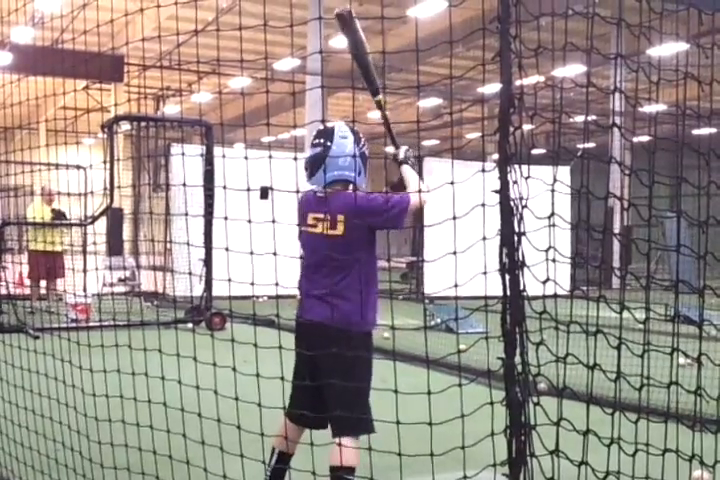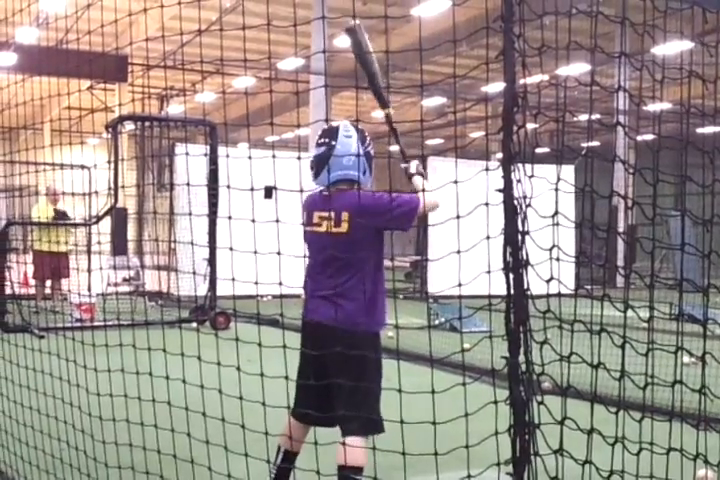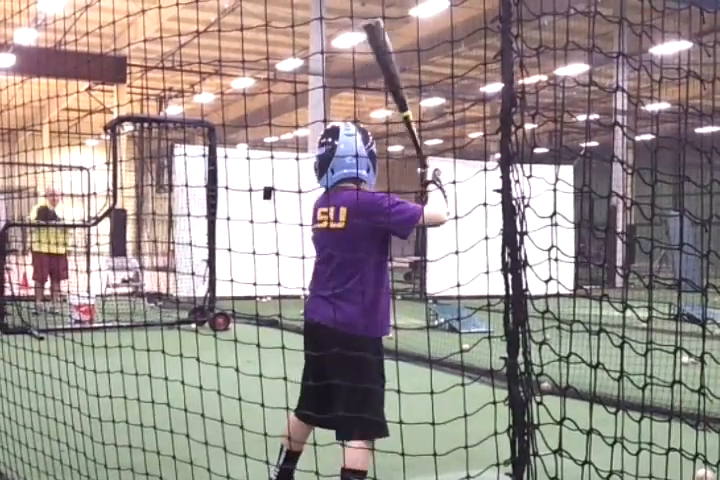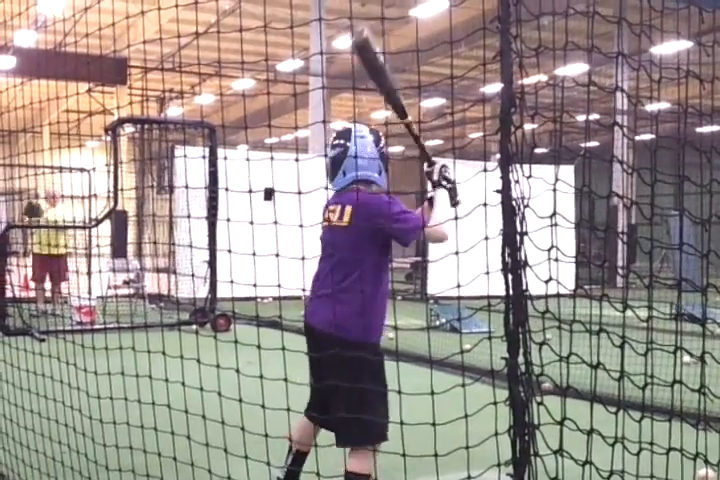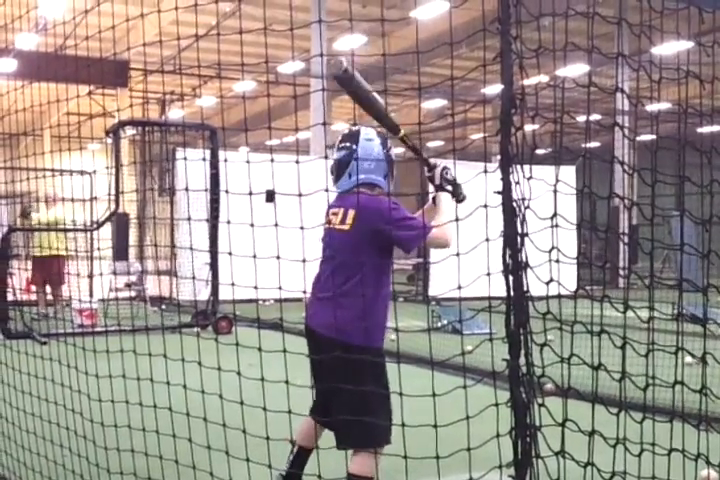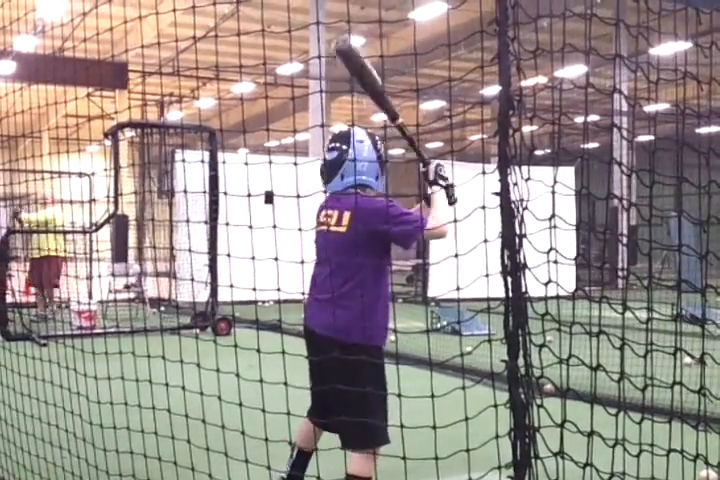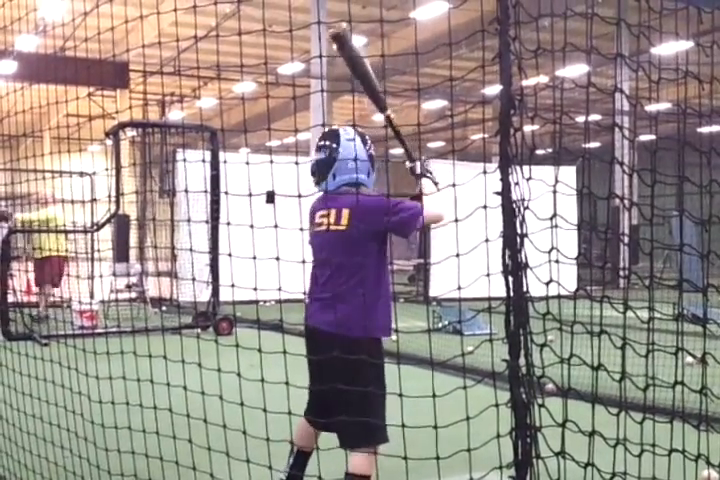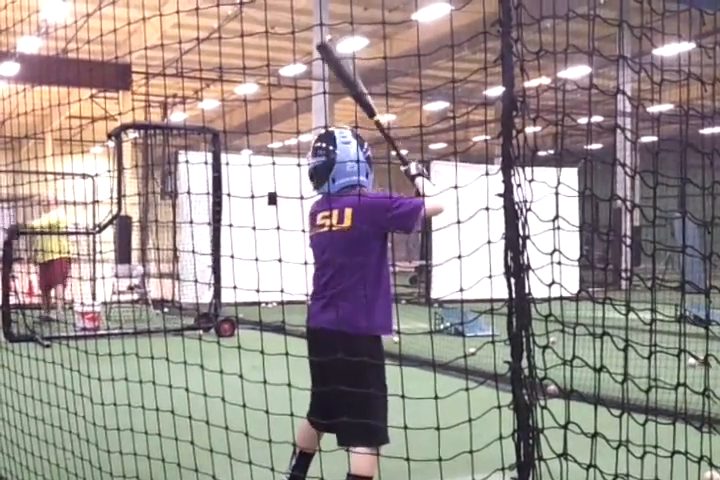
dt=0.2s
person 1, frame 1
left shoulder: (306, 203)
right shoulder: (363, 206)
right elbow: (418, 198)
left wrist: (384, 197)
right wrist: (406, 164)
left hip: (309, 323)
right hip: (347, 328)
left knee: (299, 411)
right knee: (348, 423)
person 1, frame 2
left shoulder: (312, 204)
right shoulder: (369, 204)
right elbow: (430, 202)
left wrist: (393, 206)
right wrist: (417, 175)
left hip: (315, 322)
right hip: (354, 328)
left knee: (304, 409)
right knee: (357, 424)
person 1, frame 3
left shoulder: (324, 204)
right shoulder: (369, 203)
right elbow: (437, 215)
right wrist: (434, 187)
left hip: (318, 322)
right hip: (355, 329)
left knee: (309, 408)
right knee: (362, 426)
person 1, frame 4
left shoulder: (337, 204)
right shoulder: (375, 204)
left elbow: (405, 222)
right elbow: (438, 232)
left wrist: (432, 199)
left hip: (320, 322)
right hip: (352, 330)
left knee: (320, 408)
right knee: (367, 429)
person 1, frame 5
left shoulder: (339, 206)
right shoulder: (377, 208)
left elbow: (405, 225)
right elbow: (441, 237)
left wrist: (437, 199)
right wrist: (445, 191)
left hip: (320, 326)
right hip: (354, 334)
left knee: (324, 408)
right knee: (370, 433)
person 1, frame 6
left shoulder: (328, 208)
right shoulder: (373, 209)
right elbow: (438, 227)
left wrist: (428, 198)
right wrist: (437, 186)
left hip: (318, 328)
right hip: (354, 335)
left knee: (321, 411)
right knee: (366, 433)
person 1, frame 7
left shoulder: (319, 208)
right shoulder: (369, 206)
right elbow: (434, 214)
left wrist: (410, 199)
left hip: (319, 327)
right hip: (355, 333)
left knee: (318, 411)
right knee: (365, 431)
person 1, frame 8
left shoulder: (318, 211)
right shoulder: (370, 205)
right elbow: (435, 206)
left wrist: (408, 191)
right wrist: (419, 177)
left hip: (320, 328)
right hip: (356, 333)
left knee: (320, 413)
right knee: (367, 432)
person 2, frame 1
left shoulder: (57, 209)
right shoulder: (34, 207)
right elbow: (33, 223)
left wrist: (62, 220)
right wrist: (50, 221)
left hip: (55, 248)
right hip: (37, 248)
left knee: (52, 277)
right knee: (36, 277)
right ankle: (34, 304)
person 2, frame 2
left shoulder: (63, 209)
right shoulder: (39, 207)
right elbow: (37, 223)
left wrist: (66, 220)
right wrist: (52, 220)
left hip: (60, 249)
right hip: (42, 248)
left knee: (57, 277)
right knee: (41, 277)
right ankle: (39, 304)
person 2, frame 3
right shoulder: (39, 208)
right elbow: (32, 222)
left wrist: (57, 218)
right wrist: (40, 219)
left hip: (58, 250)
right hip: (40, 249)
left knee: (56, 279)
right knee: (40, 278)
left ankle: (55, 306)
right ankle: (38, 305)
person 2, frame 4
left shoulder: (62, 211)
left elbow: (57, 221)
left wrist: (43, 214)
left hip: (57, 251)
right hip: (39, 250)
left knee: (56, 281)
right knee: (39, 280)
left ankle: (56, 308)
right ankle: (40, 308)
person 2, frame 5
left shoulder: (59, 212)
right shoulder: (41, 213)
left elbow: (46, 219)
right elbow: (34, 227)
left wrist: (31, 215)
right wrist: (31, 219)
left hip: (56, 253)
right hip: (38, 253)
left knee: (55, 283)
right knee: (39, 283)
left ankle: (58, 309)
right ankle: (42, 311)
person 2, frame 6
left shoulder: (54, 213)
right shoulder: (40, 215)
left elbow: (35, 218)
right elbow: (31, 229)
left wrist: (21, 215)
right wrist: (23, 223)
left hip: (52, 254)
right hip: (37, 255)
left knee: (48, 284)
right knee: (37, 285)
left ankle: (51, 308)
right ankle: (41, 313)
person 2, frame 7
left shoulder: (55, 211)
right shoulder: (40, 217)
left elbow: (34, 217)
right elbow: (35, 237)
left wrist: (18, 217)
right wrist: (29, 249)
left hip: (55, 254)
right hip: (40, 255)
left knee: (48, 282)
right knee: (41, 284)
left ankle: (42, 311)
right ankle: (43, 313)
person 2, frame 8
left shoulder: (57, 214)
right shoulder: (46, 217)
left elbow: (42, 223)
left wrist: (28, 225)
right wrist: (34, 252)
left hip: (59, 256)
right hip: (44, 258)
left knee: (57, 283)
right knee: (44, 288)
left ankle: (59, 314)
right ankle: (46, 314)
